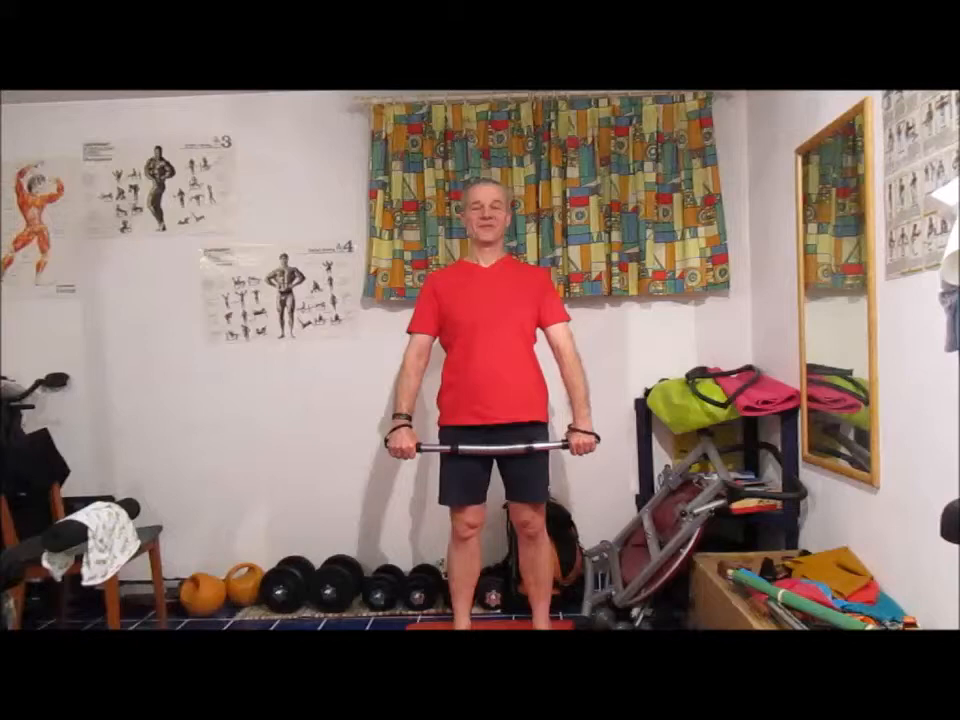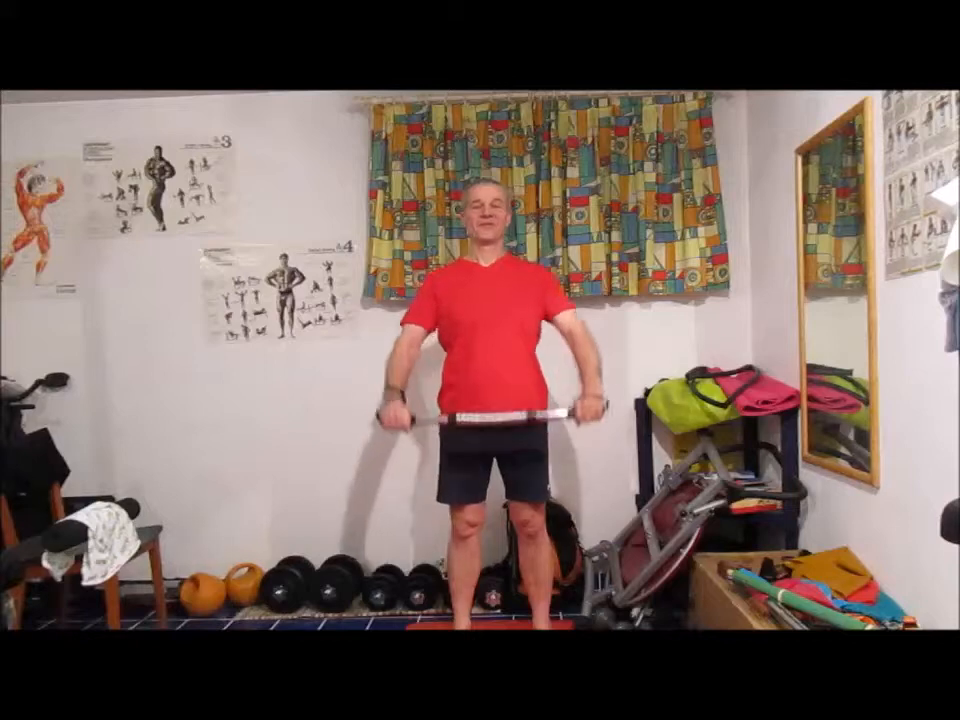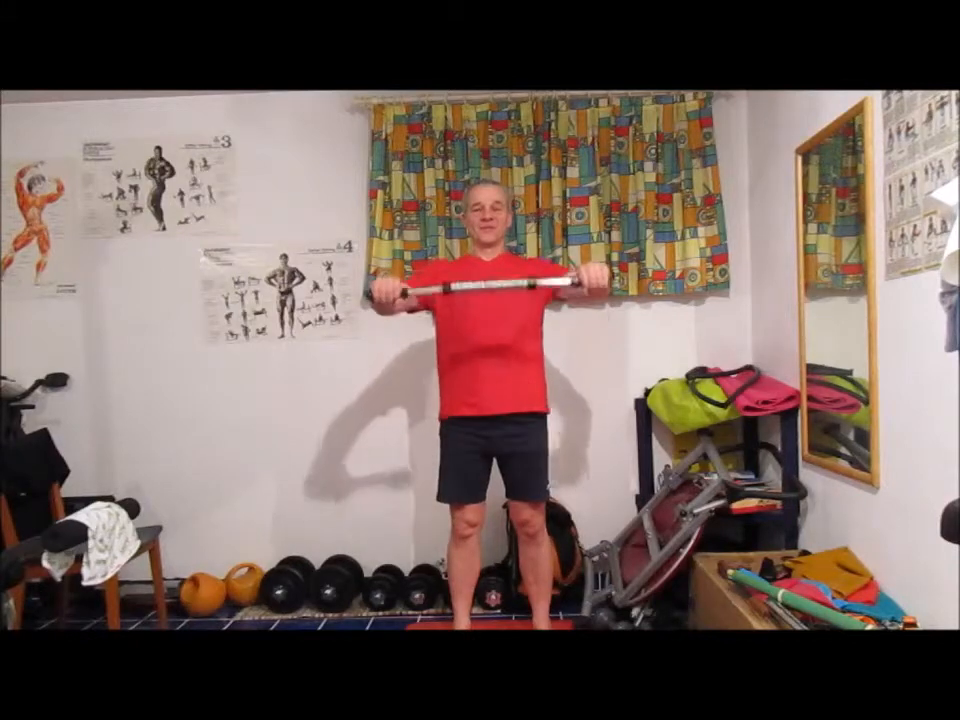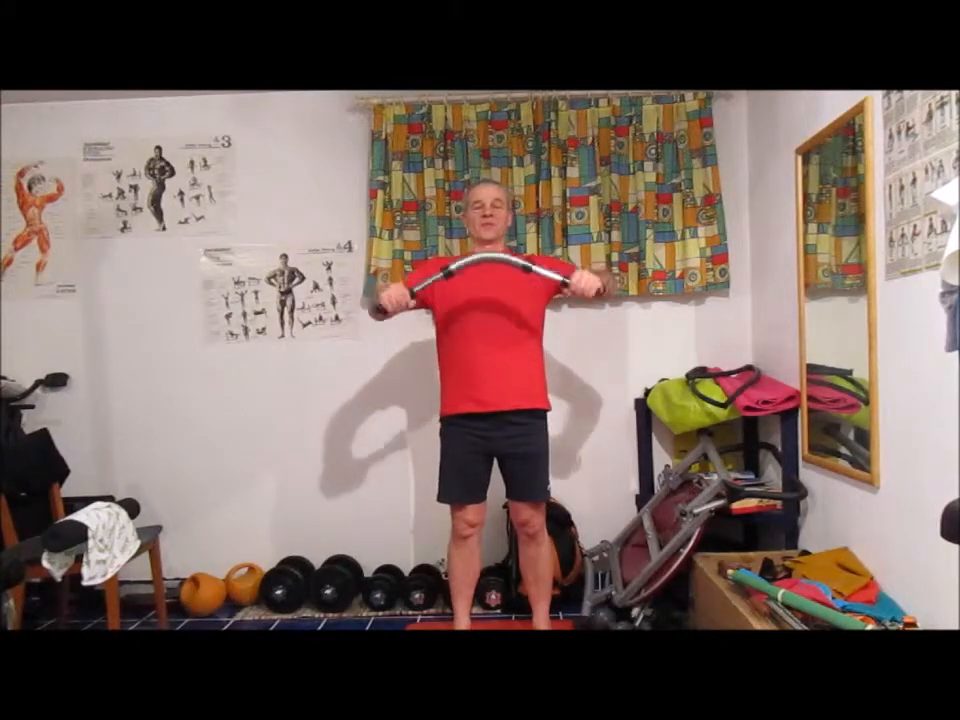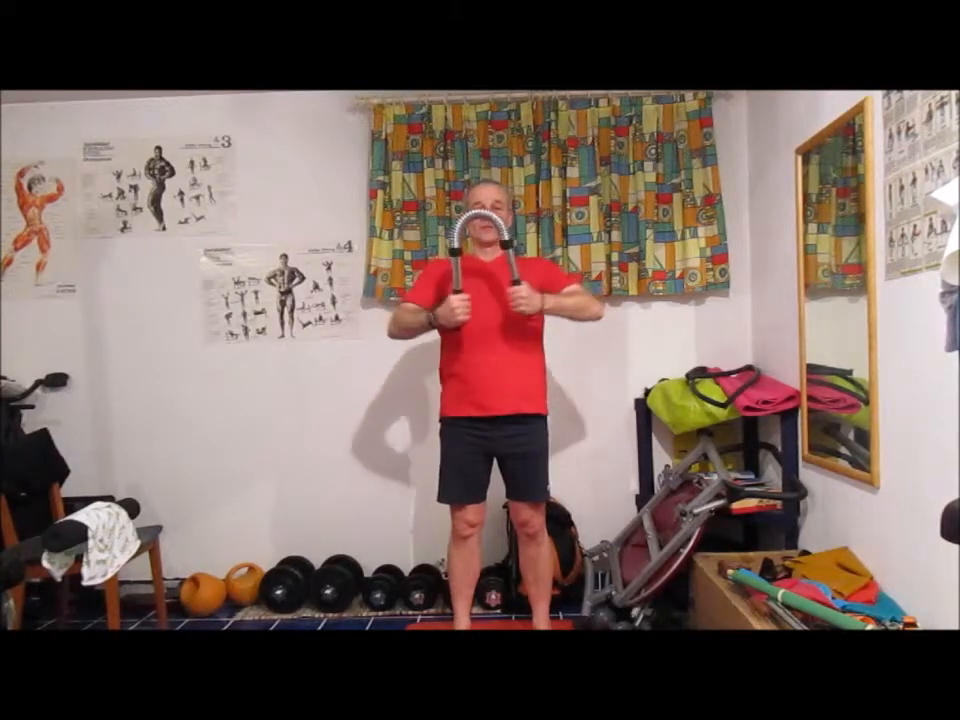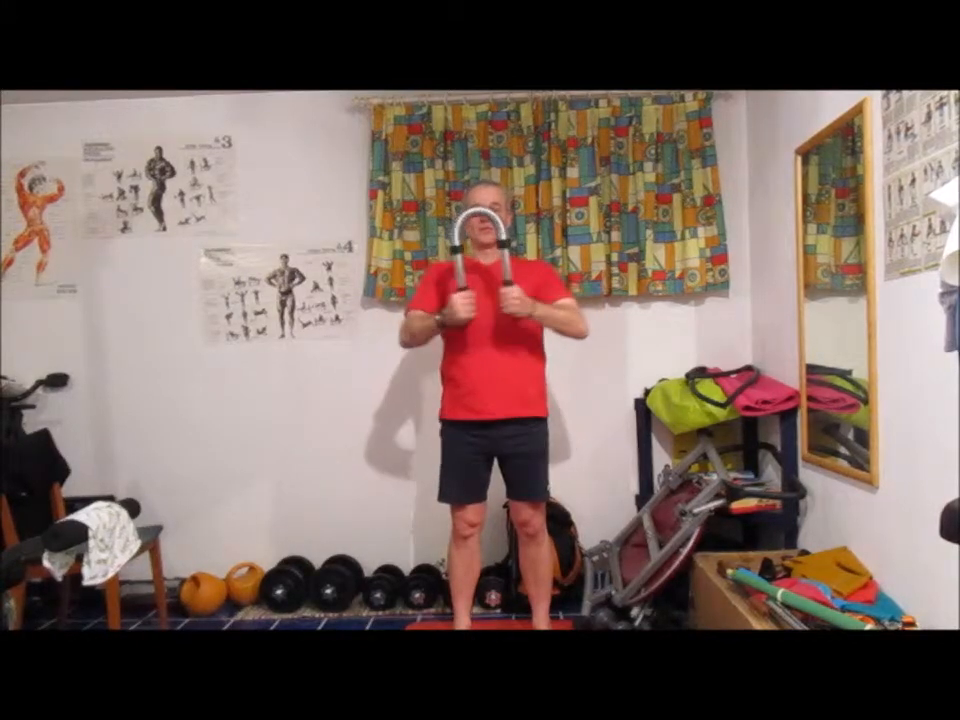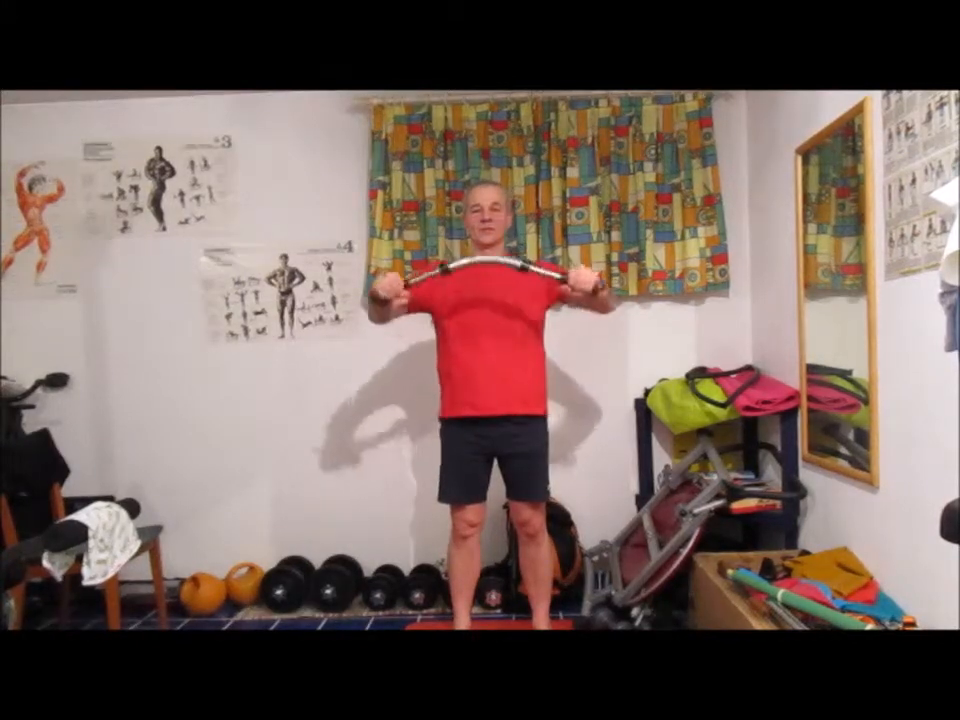
dt=0.4s
person 1, frame 1
left shoulder: (535, 278)
right shoulder: (440, 282)
left elbow: (565, 348)
right elbow: (416, 355)
left wrist: (582, 418)
right wrist: (401, 420)
left hip: (525, 422)
right hip: (462, 424)
left knee: (531, 525)
right knee: (465, 527)
left ankle: (542, 623)
right ankle: (461, 624)
person 1, frame 2
left shoulder: (535, 276)
right shoulder: (439, 280)
left elbow: (576, 330)
right elbow: (406, 342)
left wrist: (592, 385)
right wrist: (394, 394)
left hip: (525, 420)
right hip: (461, 422)
left knee: (531, 524)
right knee: (465, 525)
left ankle: (541, 623)
right ankle: (461, 623)
person 1, frame 3
left shoulder: (537, 269)
right shoulder: (439, 273)
left elbow: (589, 286)
right elbow: (390, 303)
left wrist: (598, 277)
right wrist: (382, 293)
left hip: (524, 417)
right hip: (462, 420)
left knee: (531, 523)
right knee: (465, 524)
left ankle: (542, 622)
right ankle: (461, 623)
person 1, frame 4
left shoulder: (538, 267)
right shoulder: (438, 270)
left elbow: (604, 284)
right elbow: (381, 308)
left wrist: (595, 282)
right wrist: (385, 299)
left hip: (524, 416)
right hip: (462, 419)
left knee: (531, 523)
right knee: (465, 525)
left ankle: (541, 623)
right ankle: (461, 623)
person 1, frame 5
left shoulder: (538, 269)
right shoulder: (439, 271)
left elbow: (592, 308)
right elbow: (397, 326)
left wrist: (539, 302)
right wrist: (438, 316)
left hip: (524, 418)
right hip: (462, 420)
left knee: (530, 524)
right knee: (464, 525)
left ankle: (541, 623)
right ankle: (460, 623)
person 1, frame 6
left shoulder: (537, 272)
right shoulder: (441, 275)
left elbow: (579, 326)
right elbow: (408, 336)
left wrist: (530, 307)
right wrist: (442, 317)
left hip: (524, 420)
right hip: (463, 422)
left knee: (531, 524)
right knee: (465, 525)
left ankle: (542, 623)
right ankle: (461, 623)
person 1, frame 7
left shoulder: (538, 274)
right shoulder: (439, 277)
left elbow: (606, 305)
right elbow: (381, 315)
left wrist: (593, 285)
right wrist: (381, 295)
left hip: (524, 420)
right hip: (462, 422)
left knee: (531, 524)
right knee: (465, 525)
left ankle: (541, 622)
right ankle: (461, 623)
